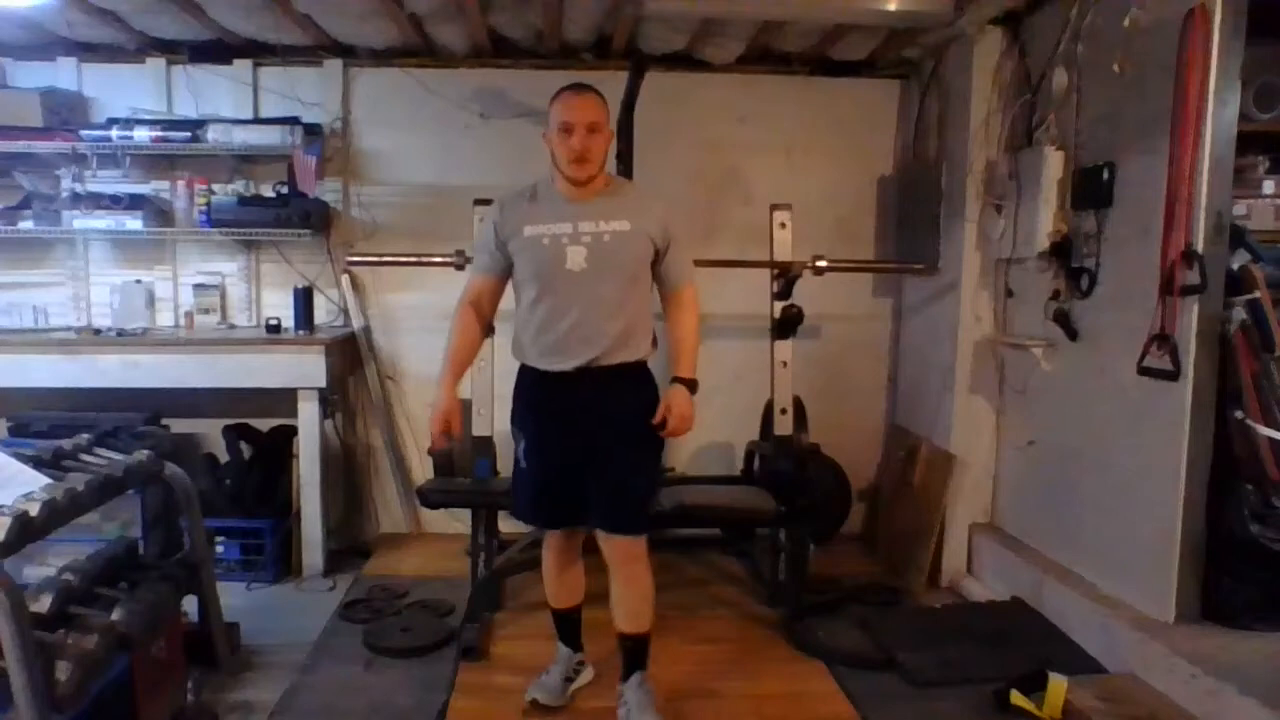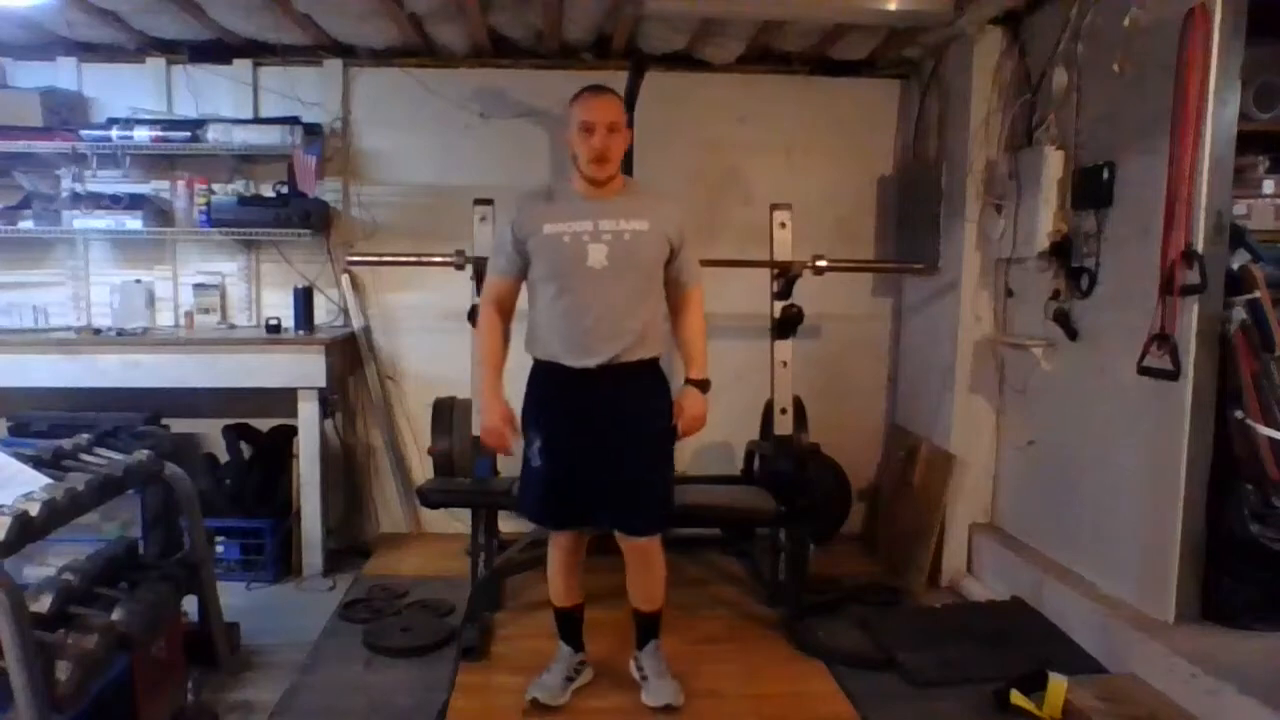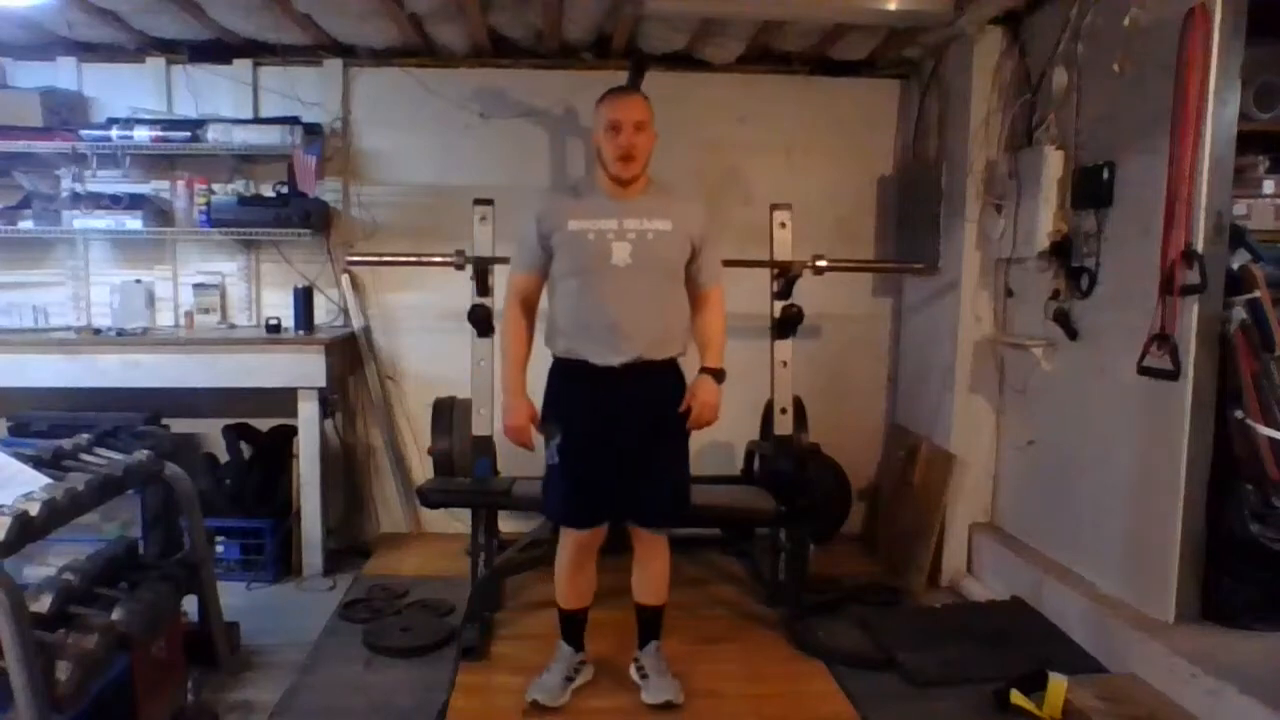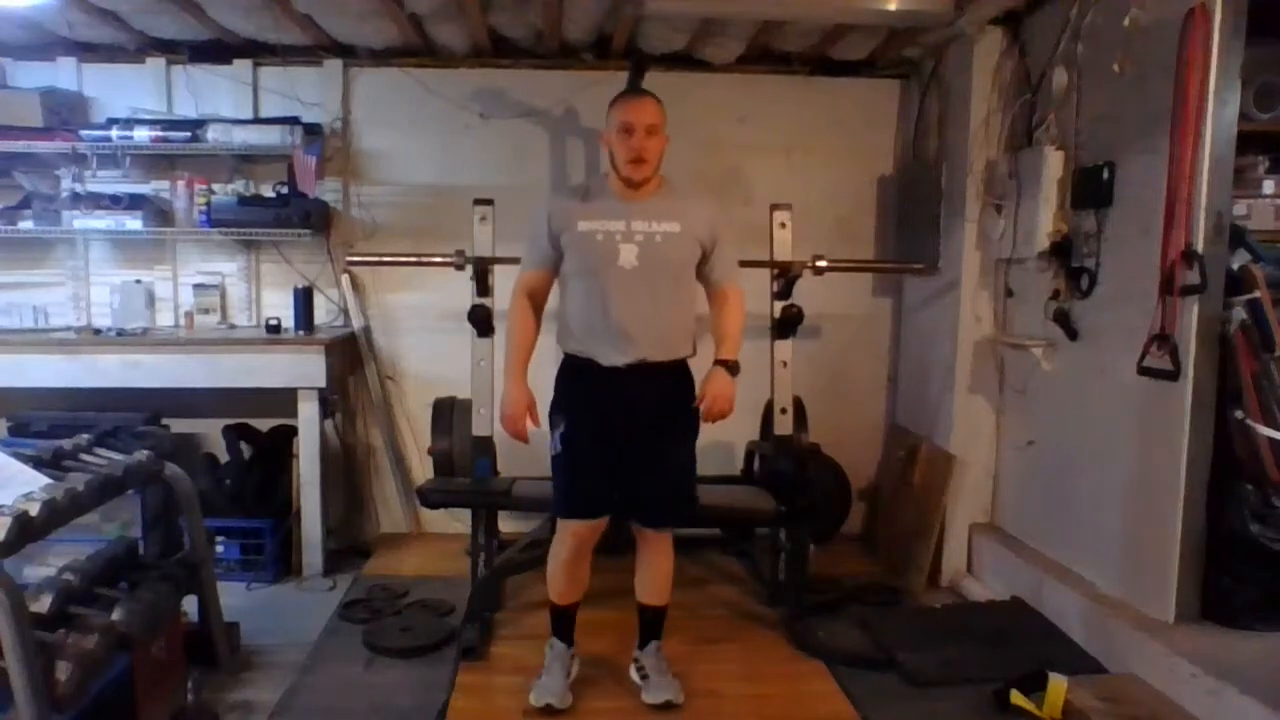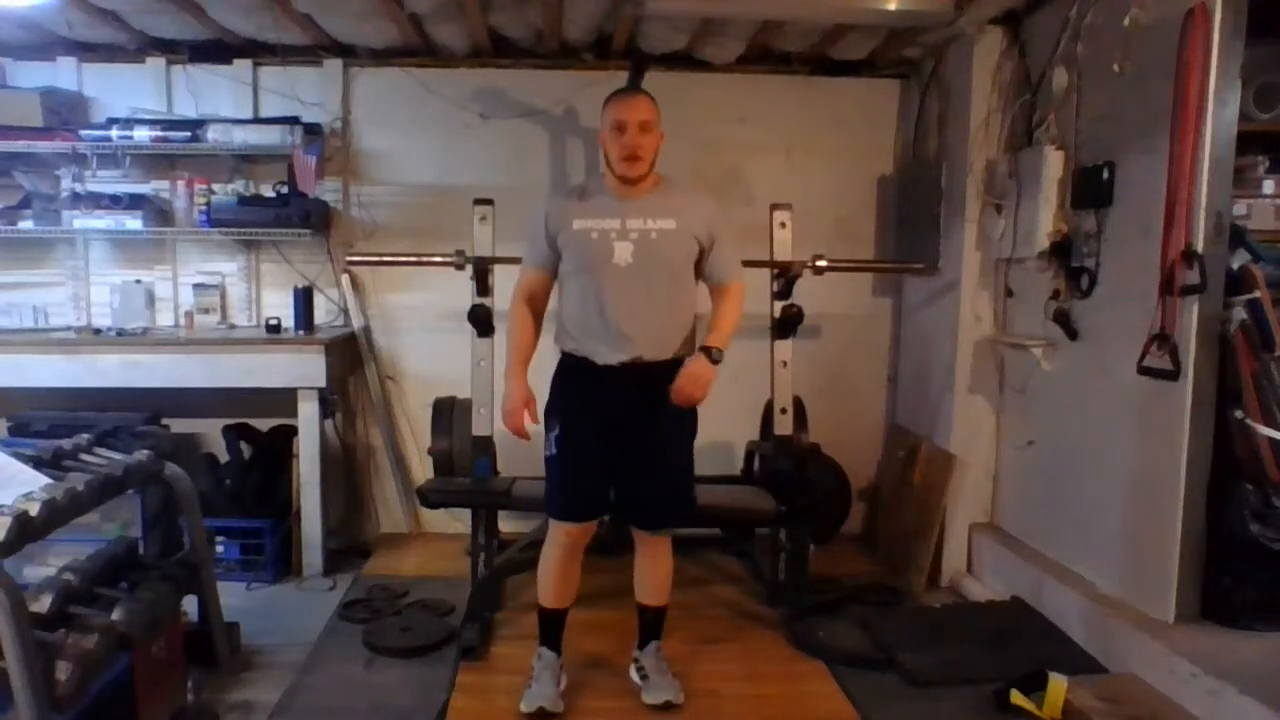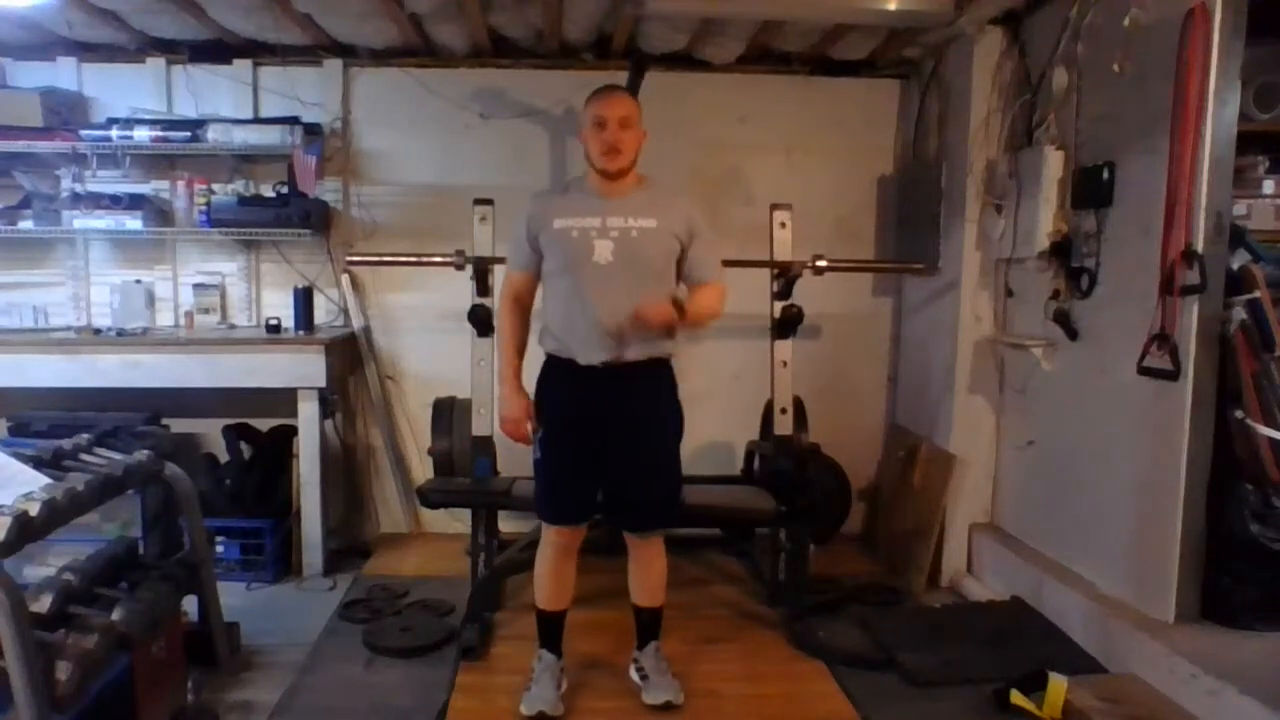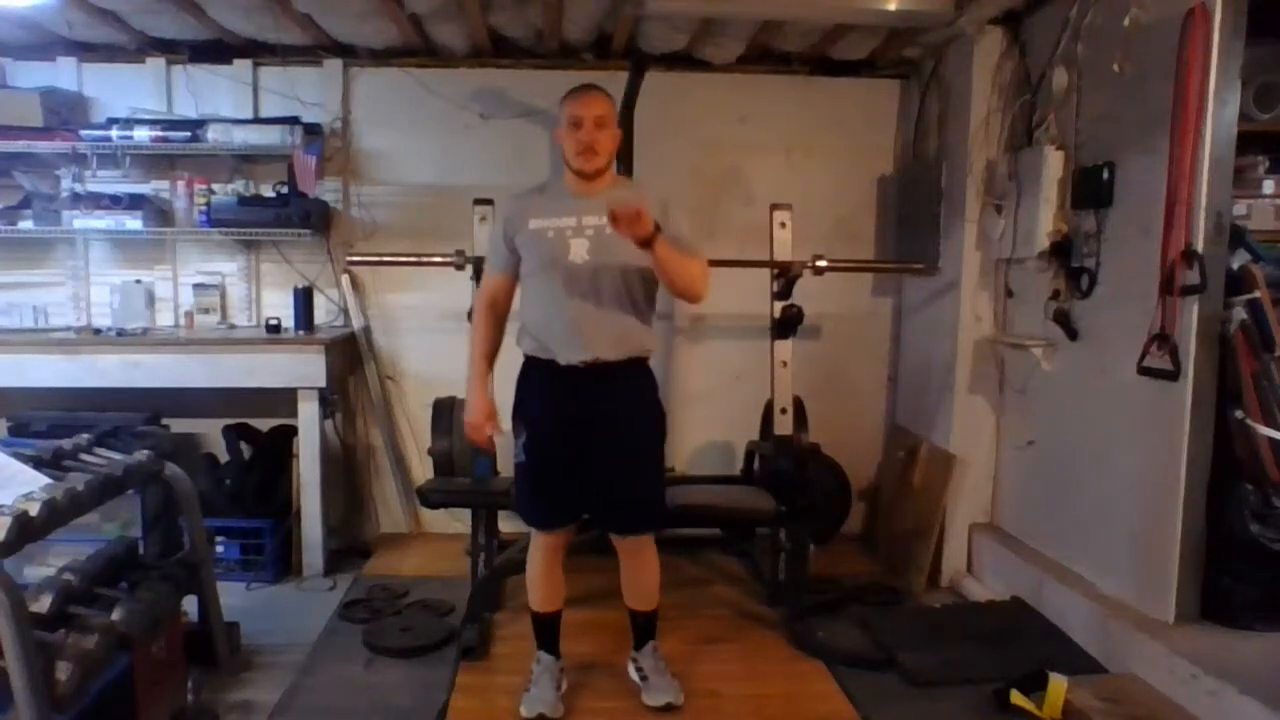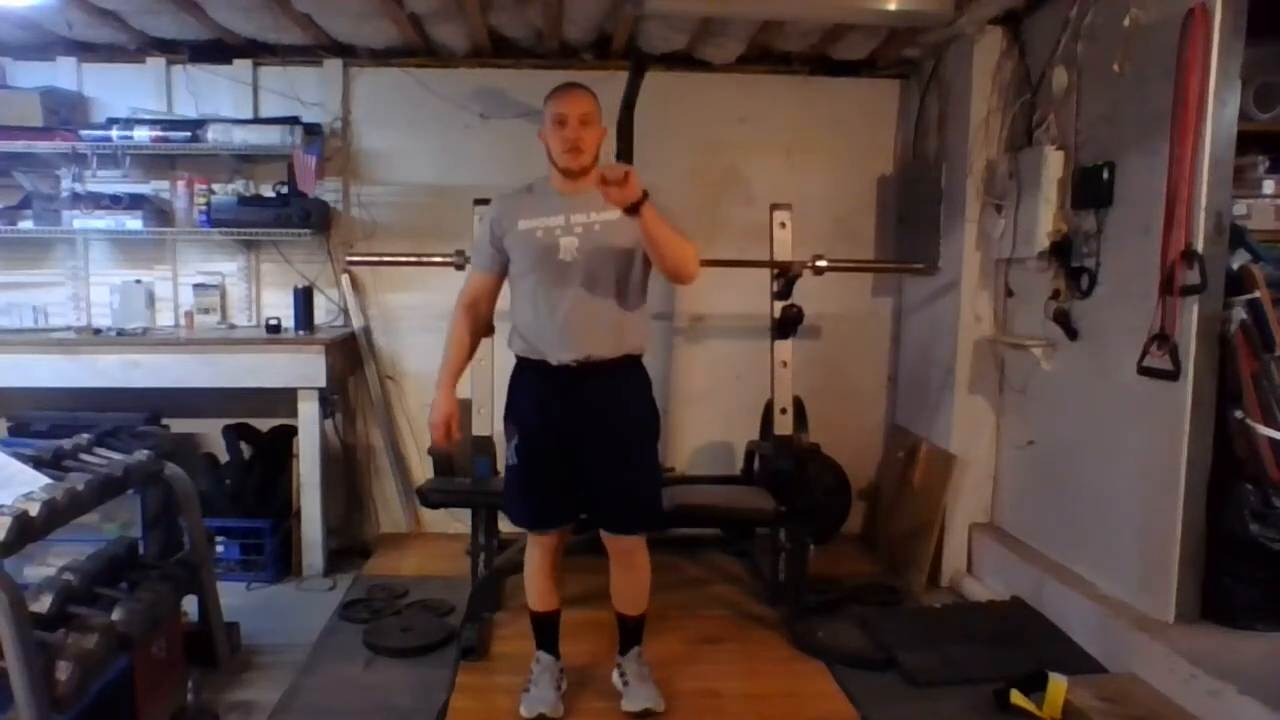
dt=0.2s
person 1, frame 1
left shoulder: (645, 213)
right shoulder: (514, 214)
left elbow: (681, 299)
right elbow: (477, 303)
left wrist: (683, 382)
right wrist: (448, 385)
left hip: (623, 391)
right hip: (543, 392)
left knee: (624, 545)
right knee: (558, 537)
right ankle: (570, 655)
person 1, frame 2
left shoulder: (660, 215)
right shoulder: (532, 216)
left elbow: (687, 302)
right elbow: (495, 305)
left wrist: (696, 382)
right wrist: (490, 394)
left hip: (638, 389)
right hip: (558, 390)
left knee: (641, 540)
right knee: (565, 535)
left ankle: (648, 652)
right ankle: (570, 653)
person 1, frame 3
left shoulder: (682, 216)
right shoulder: (557, 212)
left elbow: (707, 300)
right elbow: (519, 302)
left wrist: (711, 373)
right wrist: (514, 391)
left hip: (657, 388)
right hip: (578, 386)
left knee: (650, 531)
right knee: (579, 534)
left ankle: (649, 652)
right ankle: (571, 653)
person 1, frame 4
left shoulder: (695, 216)
right shoulder: (567, 212)
left elbow: (727, 296)
right elbow: (527, 296)
left wrist: (725, 365)
right wrist: (515, 379)
left hip: (665, 388)
right hip: (586, 384)
left knee: (655, 530)
right knee: (577, 528)
left ankle: (649, 652)
right ankle: (560, 650)
person 1, frame 5
left shoulder: (693, 212)
right shoulder: (564, 211)
left elbow: (730, 290)
right elbow: (528, 298)
left wrist: (707, 354)
right wrist: (515, 377)
left hip: (661, 387)
right hip: (582, 384)
left knee: (653, 530)
right knee: (568, 529)
left ankle: (648, 653)
right ankle: (548, 659)
person 1, frame 6
left shoulder: (674, 212)
right shoulder: (546, 210)
left elbow: (712, 292)
right elbow: (514, 300)
left wrist: (677, 312)
right wrist: (510, 383)
left hip: (644, 386)
right hip: (566, 384)
left knee: (645, 531)
right knee: (560, 531)
left ankle: (647, 653)
right ankle: (549, 661)
person 1, frame 7
left shoulder: (649, 206)
right shoulder: (523, 211)
left elbow: (696, 288)
right elbow: (491, 302)
left wrist: (648, 238)
right wrist: (478, 386)
left hip: (625, 385)
right hip: (547, 386)
left knee: (634, 534)
right knee: (548, 534)
left ankle: (645, 653)
right ankle: (548, 663)
person 1, frame 8
left shoulder: (633, 203)
right shoulder: (510, 212)
left elbow: (686, 271)
right elbow: (473, 304)
left wrist: (636, 206)
right wrist: (446, 387)
left hip: (618, 384)
right hip: (539, 385)
left knee: (625, 536)
right knee: (543, 535)
left ankle: (631, 660)
right ankle: (547, 662)
